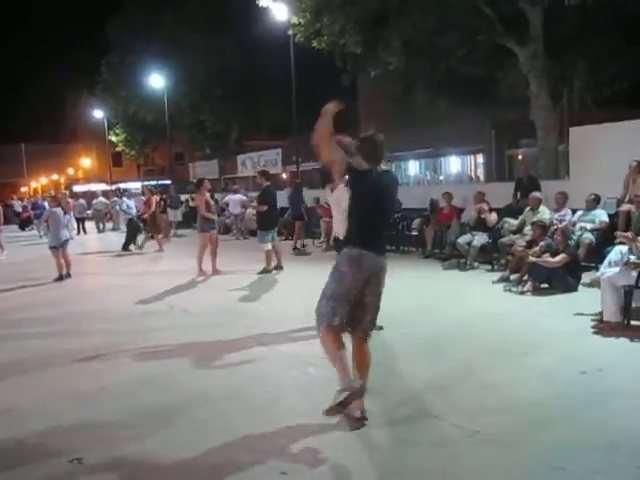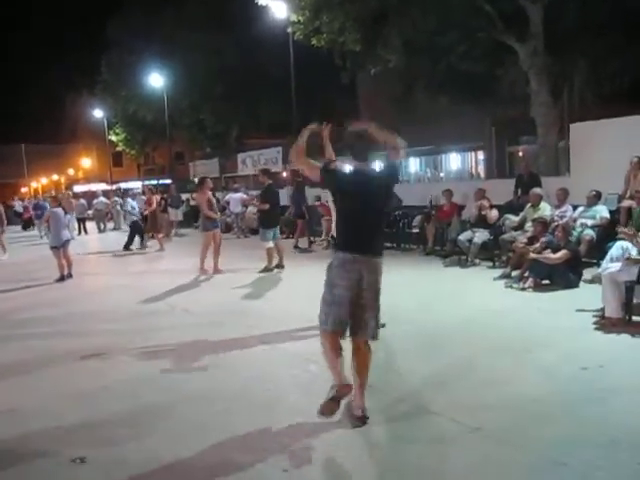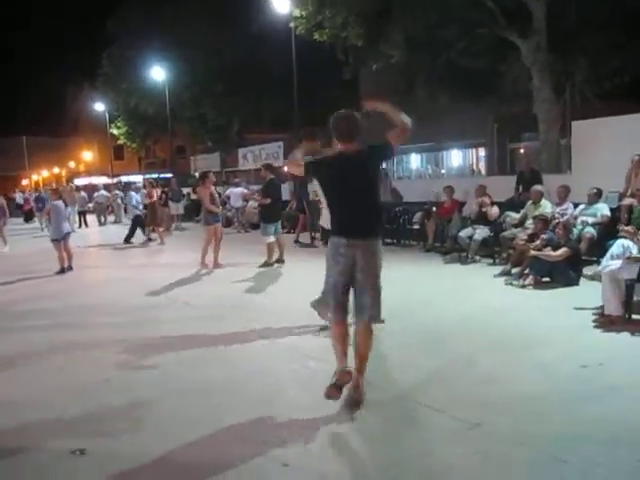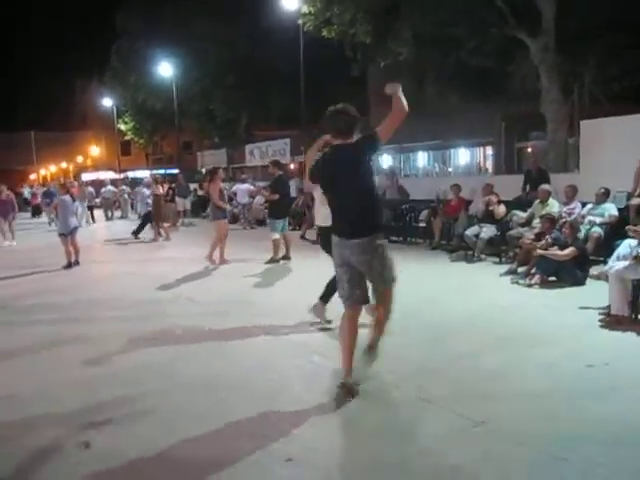
dt=0.1s
person 1, frame 1
left shoulder: (361, 175)
right shoulder: (390, 181)
left elbow: (321, 141)
left wrist: (327, 113)
right wrist: (352, 143)
left hip: (353, 257)
right hip: (377, 262)
left knee: (327, 326)
right knee: (360, 333)
left ankle: (348, 379)
right ankle: (357, 403)
person 1, frame 2
left shoulder: (341, 179)
right shoulder: (385, 177)
left elbow: (297, 159)
right elbow: (399, 147)
left wrist: (308, 132)
right wrist: (370, 129)
left hip: (345, 262)
right hip: (372, 264)
left knee: (330, 332)
right knee: (362, 338)
left ankle: (340, 382)
right ankle: (358, 402)
person 1, frame 3
left shoulder: (323, 164)
right shoulder: (371, 157)
left elbow: (293, 167)
right elbow: (405, 126)
right wrist: (380, 107)
left hip: (338, 246)
right hip: (367, 247)
left knee: (337, 315)
right knee: (365, 320)
left ankle: (341, 368)
right ankle: (357, 384)
person 1, frame 4
left shoulder: (321, 165)
right shoulder: (360, 150)
left elbow: (312, 179)
right elbow: (401, 113)
left wrist: (319, 145)
right wrist: (396, 91)
left hip: (342, 244)
right hip: (369, 243)
left knee: (351, 308)
right knee: (385, 287)
left ankle: (347, 377)
right ankle: (375, 338)
